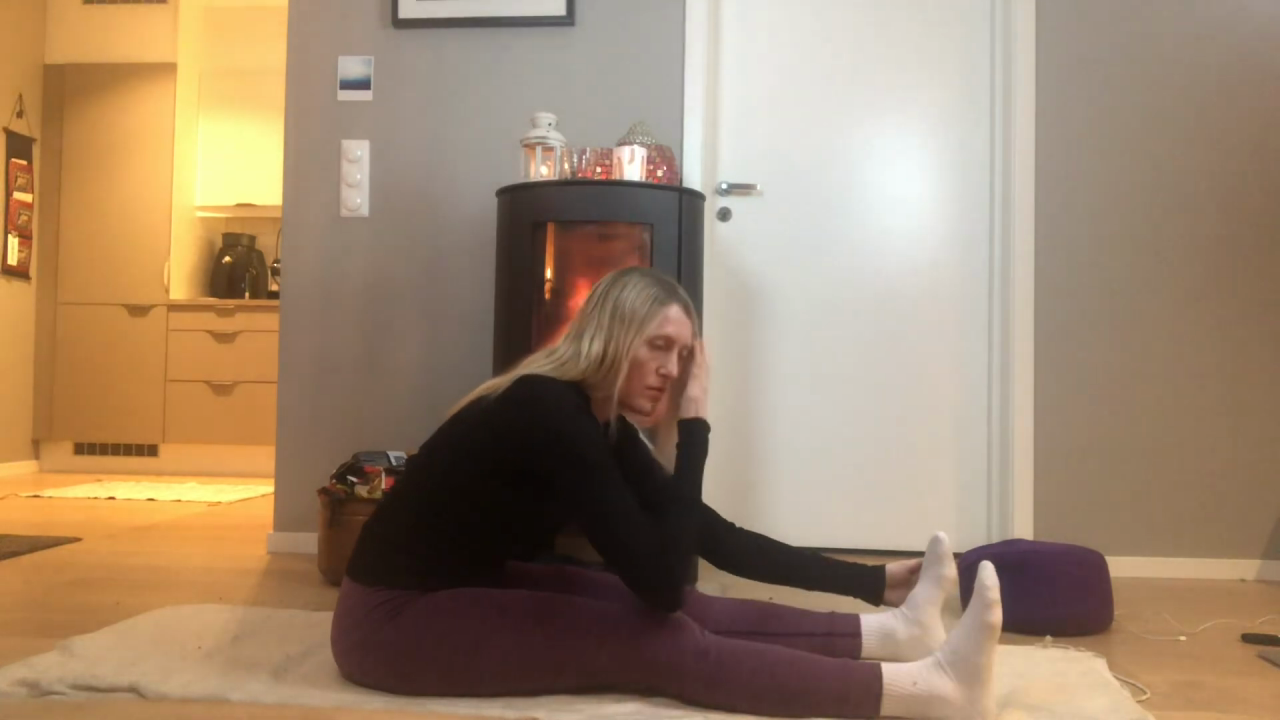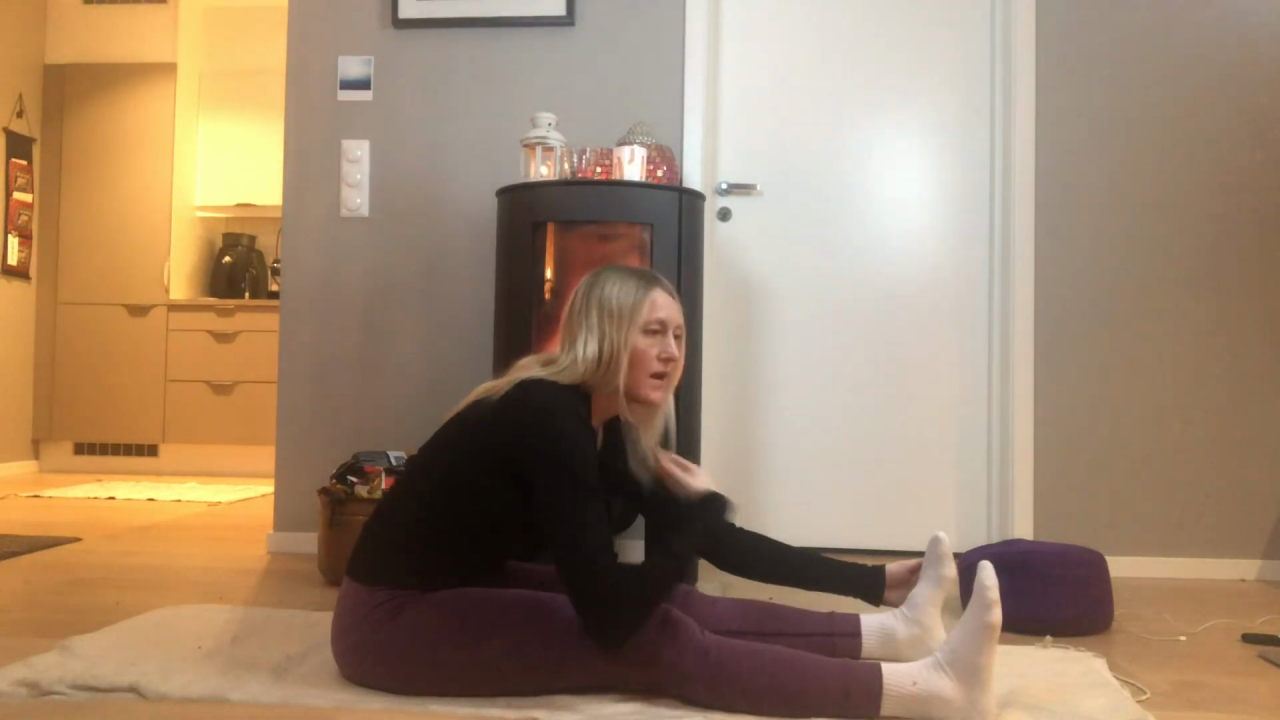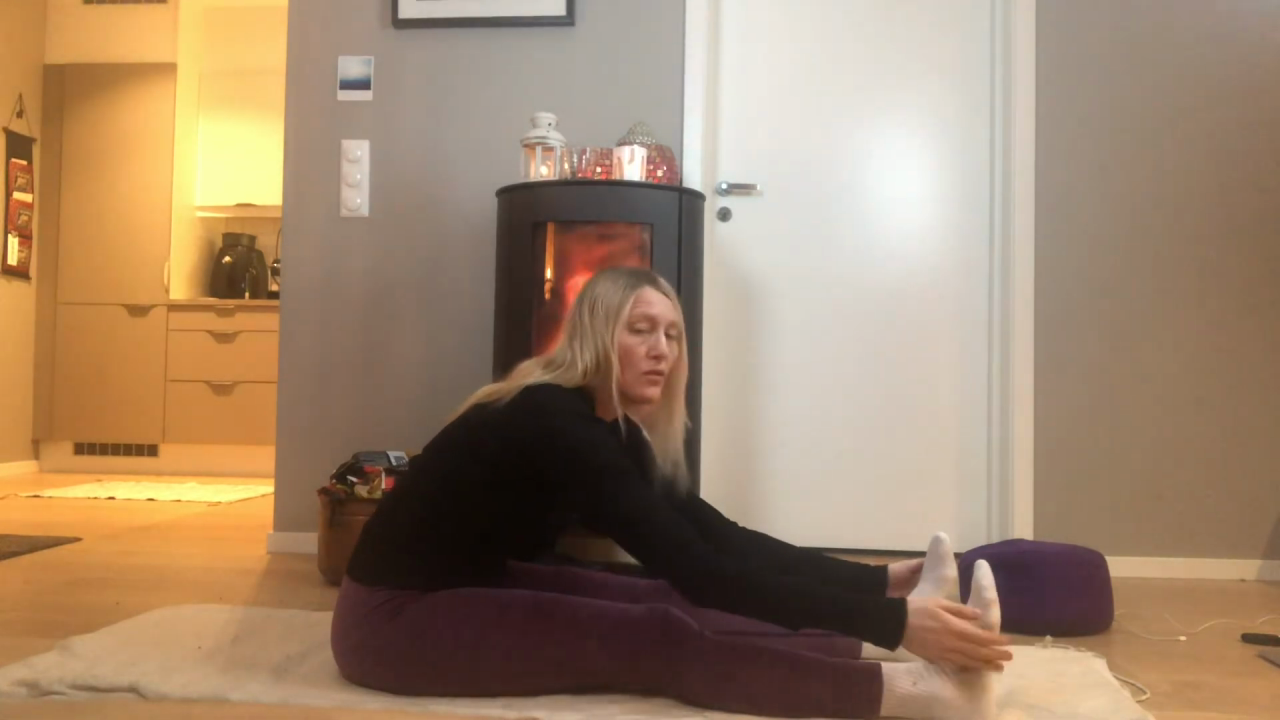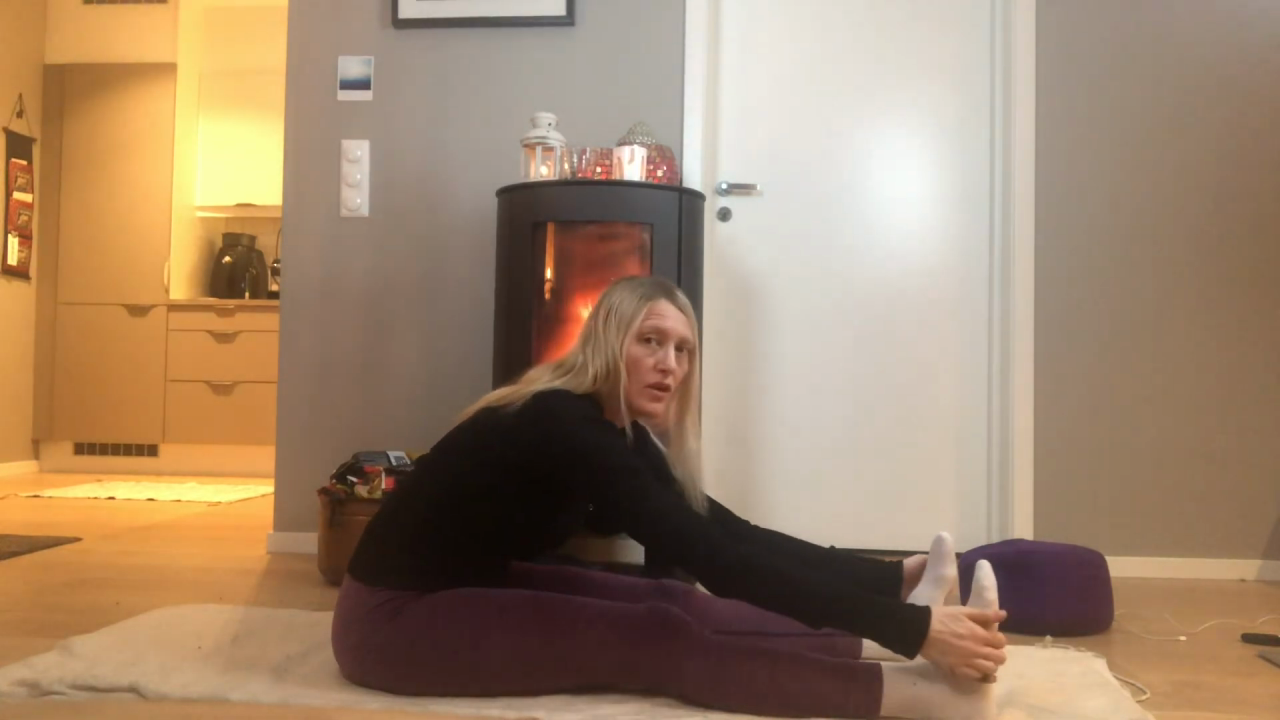
dt=0.4s
person 1, frame 1
left shoulder: (605, 427)
right shoulder: (549, 413)
left elbow: (716, 540)
right elbow: (660, 580)
left wrist: (873, 582)
right wrist: (693, 430)
left hip: (474, 590)
right hip: (396, 621)
left knee: (678, 612)
right knee: (659, 641)
left ankle: (892, 632)
person 1, frame 2
left shoulder: (608, 430)
right shoulder: (547, 417)
left elbow: (713, 546)
right elbow: (608, 615)
left wrist: (872, 582)
right wrist: (706, 503)
left hip: (472, 592)
right hip: (397, 619)
left knee: (666, 610)
right knee: (661, 645)
left ankle: (893, 631)
person 1, frame 3
left shoulder: (612, 429)
right shoulder: (555, 421)
left elbow: (722, 539)
right elbow: (700, 572)
left wrist: (880, 582)
right wrist: (894, 623)
left hip: (472, 590)
right hip: (395, 620)
left knee: (665, 607)
right knee: (656, 640)
person 1, frame 4
left shoulder: (620, 431)
right shoulder: (565, 427)
left elbow: (737, 536)
right elbow: (720, 564)
left wrist: (894, 578)
right wrist: (914, 630)
left hip: (472, 589)
right hip: (396, 618)
left knee: (671, 605)
right knee: (657, 639)
left ankle: (890, 627)
